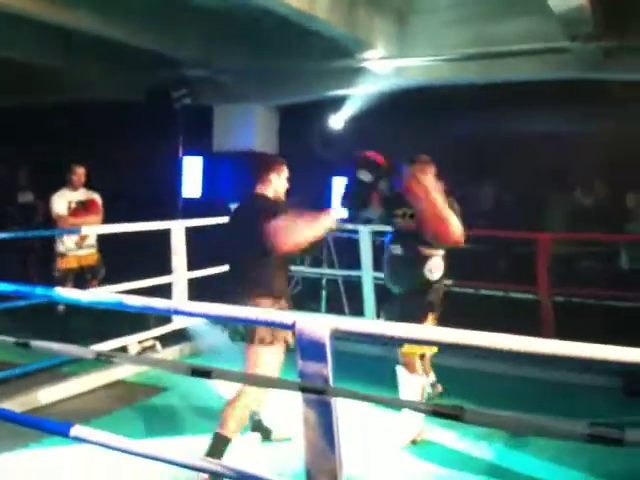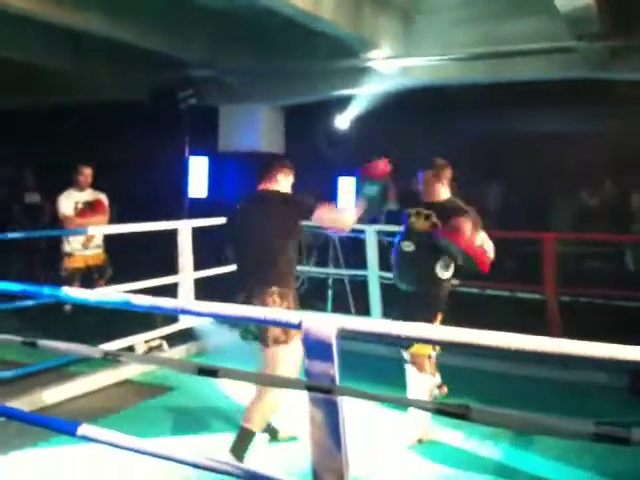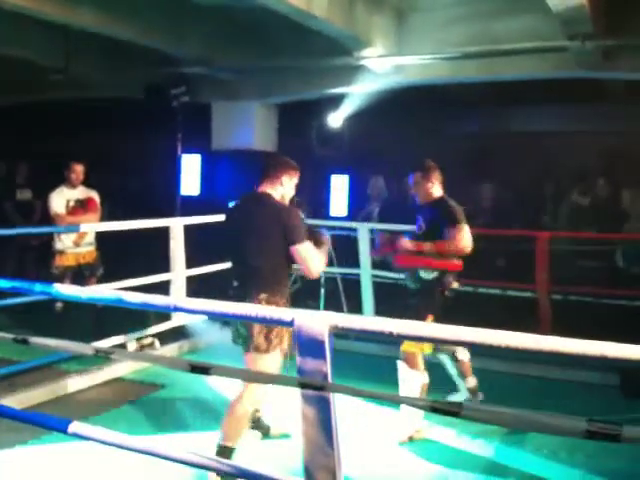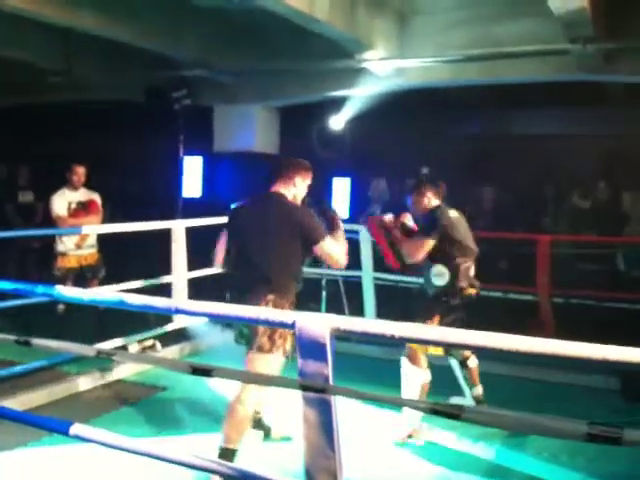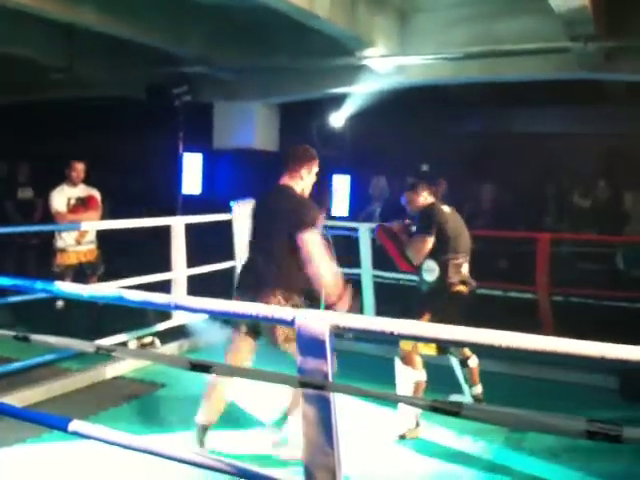
dt=0.2s
person 1, frame 1
left shoulder: (243, 212)
right shoulder: (268, 208)
right elbow: (289, 237)
right wrist: (327, 218)
left hip: (248, 303)
right hip: (264, 305)
left knee: (272, 362)
right knee: (255, 384)
left ankle: (254, 422)
person 1, frame 2
left shoulder: (240, 213)
right shoulder: (285, 203)
right elbow: (341, 221)
right wrist: (360, 204)
left hip: (248, 299)
right hip: (275, 299)
left knee: (275, 369)
right knee: (282, 378)
left ankle: (265, 424)
right ankle: (237, 454)
person 1, frame 3
left shoulder: (237, 212)
right shoulder: (285, 214)
right elbow: (313, 268)
right wrist: (324, 245)
left hip: (242, 301)
right hip: (266, 304)
left knee: (263, 372)
right knee: (256, 386)
left ankle: (255, 421)
right ankle: (222, 463)
person 1, frame 4
left shoulder: (242, 211)
right shoulder: (300, 216)
left elbow: (220, 259)
right elbow: (339, 259)
right wrist: (337, 227)
left hip: (243, 302)
right hip: (271, 306)
left knee: (262, 369)
right knee: (255, 386)
left ankle: (255, 420)
right ankle: (224, 465)
person 1, frame 5
left shoulder: (264, 202)
right shoulder: (301, 208)
right elbow: (316, 260)
right wrist: (337, 295)
left hip: (248, 294)
right hip: (279, 300)
left knee: (231, 368)
left ankle: (202, 433)
right ankle: (285, 428)
person 2, frame 1
left shoulder: (443, 205)
right shoulder: (397, 198)
left elbow: (454, 236)
right elbow: (368, 204)
left wrist: (435, 198)
right wrist: (371, 181)
left hip: (424, 291)
right hip: (399, 289)
left knee: (408, 354)
right knee: (413, 343)
left ankle: (413, 427)
right ankle: (431, 383)
person 2, frame 2
left shoulder: (461, 212)
right shoulder: (413, 198)
left elbow: (487, 253)
right elbow: (387, 196)
left wrist: (475, 239)
left hip: (432, 292)
right hip: (405, 288)
left knee: (417, 354)
right knee: (409, 343)
left ankle: (419, 426)
right ankle: (436, 384)
person 2, frame 3
left shoulder: (447, 209)
right shoulder: (427, 208)
left elbow: (463, 244)
left wrist: (417, 246)
right wrist: (407, 244)
left hip: (433, 290)
right hip: (425, 288)
left knee: (410, 351)
right knee: (446, 340)
left ankle: (411, 425)
right ankle: (471, 388)
person 2, frame 4
left shoulder: (436, 218)
right shoulder: (450, 214)
left elbow: (413, 255)
left wrist: (395, 230)
right wrist: (409, 228)
left hip: (449, 295)
right hip: (461, 291)
left knee: (415, 352)
right knee: (458, 345)
left ankle: (412, 424)
right ankle: (477, 395)
person 2, frame 5
left shoulder: (429, 214)
right shoulder: (449, 213)
left elbow: (416, 256)
left wrist: (402, 234)
right wrist: (410, 233)
left hip: (441, 293)
right hip: (459, 289)
left knee: (408, 351)
right knee: (457, 343)
left ankle: (410, 423)
right ankle: (476, 394)
person 3, frame 1
left shoulder: (93, 196)
right shoulder: (58, 197)
left elbow: (97, 219)
right elbow: (62, 222)
left wrist: (73, 220)
right wrist: (86, 219)
left hip: (90, 251)
right hip: (67, 252)
left knee: (93, 287)
person 3, frame 2
left shoulder: (100, 196)
right shoulder: (65, 197)
left elbow: (104, 219)
right elbow: (68, 223)
left wrist: (79, 220)
right wrist: (93, 219)
left hip: (96, 250)
right hip: (73, 252)
left knee: (100, 286)
person 3, frame 3
left shoulder: (91, 194)
right shoulder: (56, 195)
left elbow: (95, 217)
right elbow: (60, 221)
left wrist: (71, 218)
right wrist: (85, 217)
left hip: (88, 248)
right hip: (65, 250)
left knee: (92, 285)
person 3, frame 4
left shoulder: (93, 196)
right shoulder: (58, 197)
left elbow: (97, 219)
right elbow: (62, 223)
left wrist: (72, 220)
right wrist: (86, 219)
left hip: (90, 250)
right hip: (67, 251)
left knee: (93, 287)
person 3, frame 5
left shoulder: (92, 192)
right shoulder: (57, 193)
left elbow: (96, 215)
right elbow: (61, 219)
left wrist: (71, 216)
right wrist: (85, 215)
left hip: (89, 247)
right hip: (66, 248)
left knee: (93, 283)
